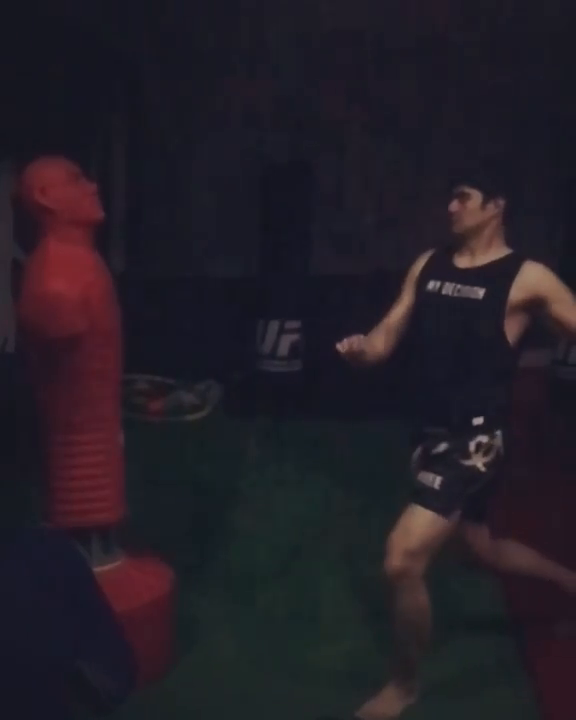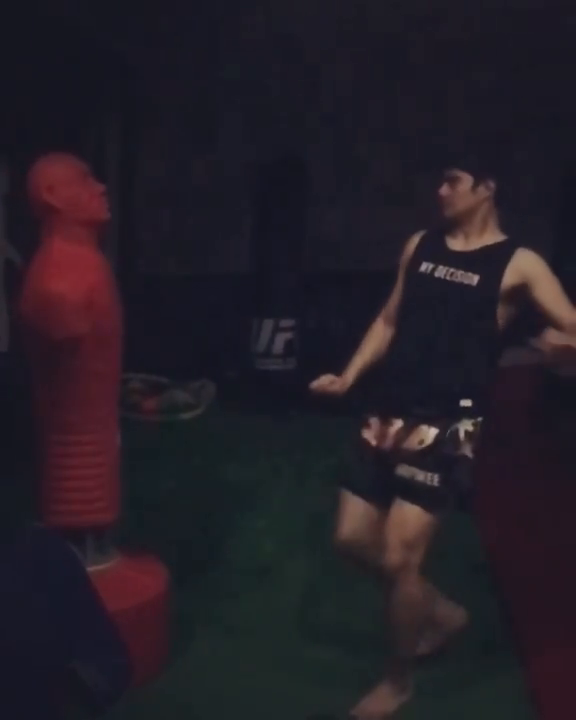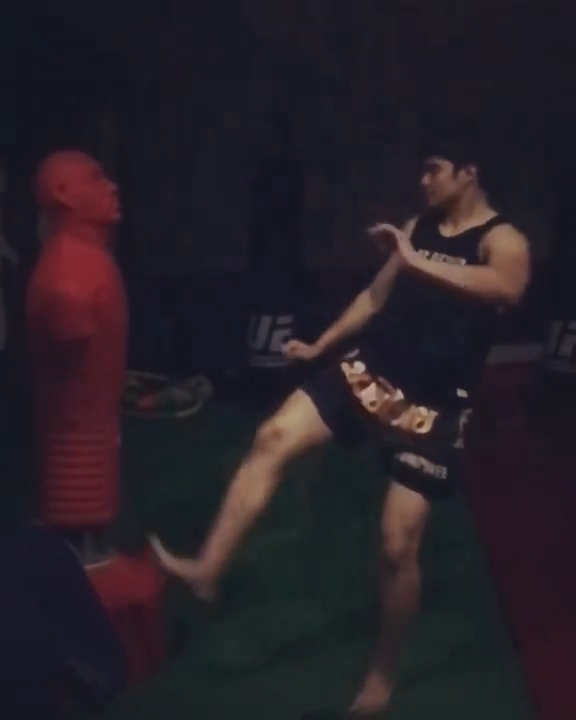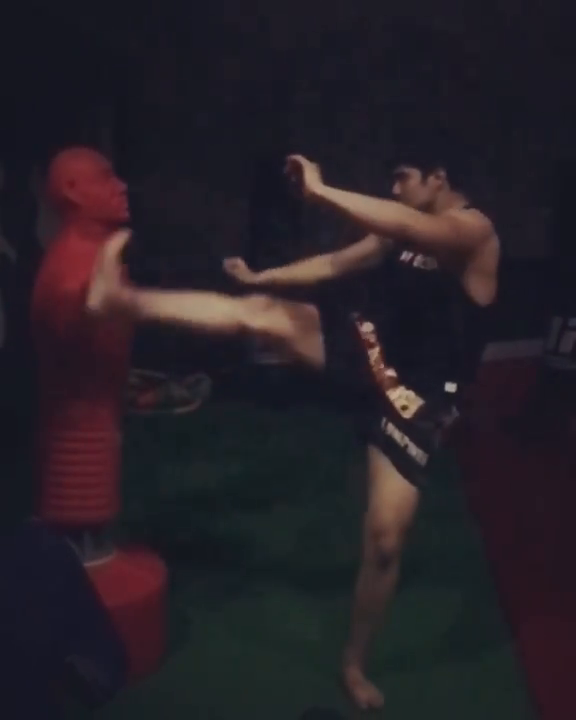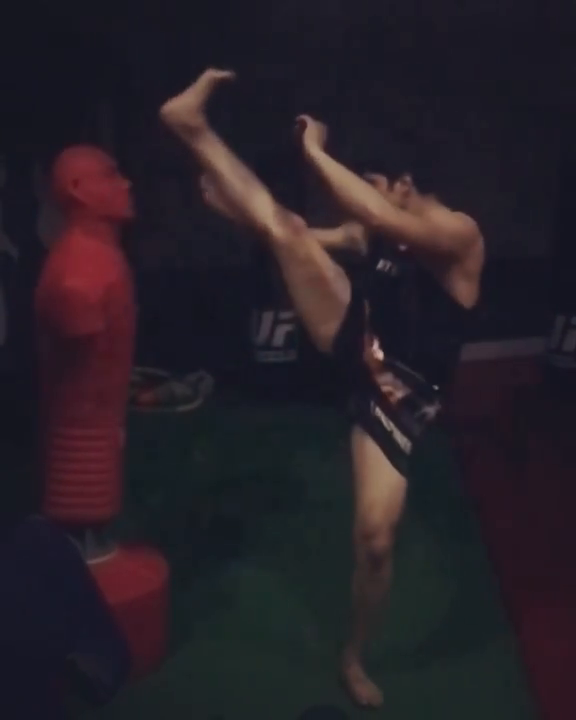
dt=0.7s
person 1, frame 1
left shoulder: (527, 278)
right shoulder: (428, 264)
right elbow: (390, 333)
right wrist: (362, 349)
left hip: (474, 442)
right hip: (433, 435)
left knee: (401, 561)
right knee: (481, 545)
person 1, frame 2
left shoulder: (517, 263)
right shoulder: (419, 245)
right wrist: (347, 377)
left hip: (447, 426)
right hip: (389, 415)
left knee: (398, 558)
right knee: (352, 538)
right ankle: (440, 613)
person 1, frame 3
left shoulder: (504, 240)
right shoulder: (420, 227)
left elbow: (507, 288)
left wrist: (413, 259)
right wrist: (319, 346)
left hip: (434, 404)
right hip: (369, 369)
left knee: (398, 545)
right knee: (273, 438)
left ankle: (382, 671)
right ankle: (208, 569)
person 1, frame 4
left shoulder: (473, 231)
right shoulder: (401, 230)
left elbow: (419, 231)
right elbow: (335, 264)
left wrist: (321, 191)
right wrist: (261, 276)
left hip: (419, 397)
right hip: (371, 348)
left knee: (385, 540)
right knee: (262, 313)
left ankle: (354, 663)
right ankle: (123, 298)
person 1, frame 5
left shoulder: (457, 232)
right shoulder: (373, 233)
left elbow: (381, 218)
right elbow: (305, 237)
left wrist: (314, 151)
right wrist: (229, 206)
left hip: (397, 395)
right hip: (356, 348)
left knee: (376, 538)
right knee: (283, 228)
left ankle: (353, 659)
person 2, frame 1
left shoulder: (80, 258)
right shoulder: (55, 276)
right elbow: (63, 363)
left hip: (96, 420)
right hip: (79, 428)
left knee: (96, 529)
right knee: (86, 533)
person 2, frame 2
left shoulder: (84, 258)
right shoulder: (58, 275)
right elbow: (64, 361)
left hip: (94, 420)
right hip: (76, 427)
left knee: (92, 521)
right knee: (82, 530)
person 2, frame 3
left shoulder: (89, 256)
right shoulder: (67, 273)
right elbow: (71, 362)
left hip: (93, 421)
right hip: (77, 428)
left knee: (88, 529)
right knee: (79, 535)
person 2, frame 4
left shoulder: (95, 253)
right shoulder: (73, 270)
right elbow: (78, 361)
left wrist: (125, 388)
left hip: (95, 419)
right hip: (80, 426)
left knee: (89, 523)
right knee: (78, 530)
person 2, frame 5
left shoulder: (100, 251)
right shoulder: (76, 270)
right elbow: (80, 359)
left wrist: (129, 386)
left hip: (98, 416)
right hip: (83, 424)
left knee: (91, 520)
right knee: (80, 524)
